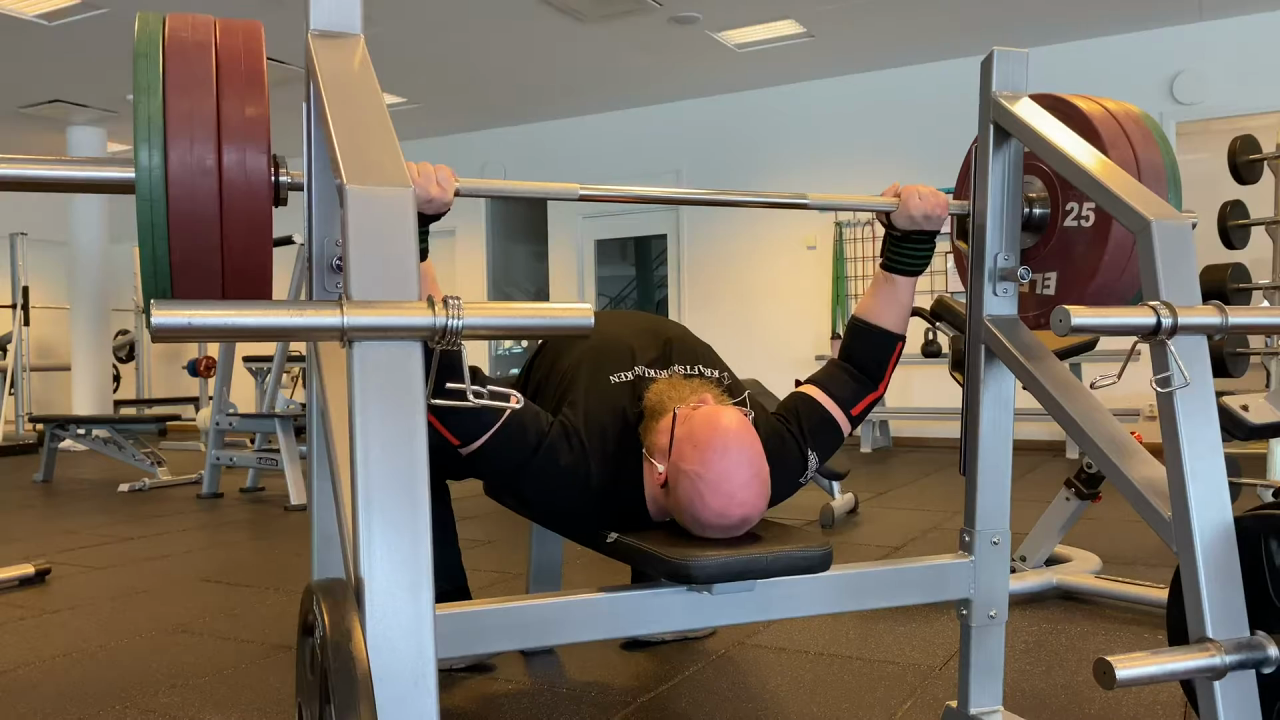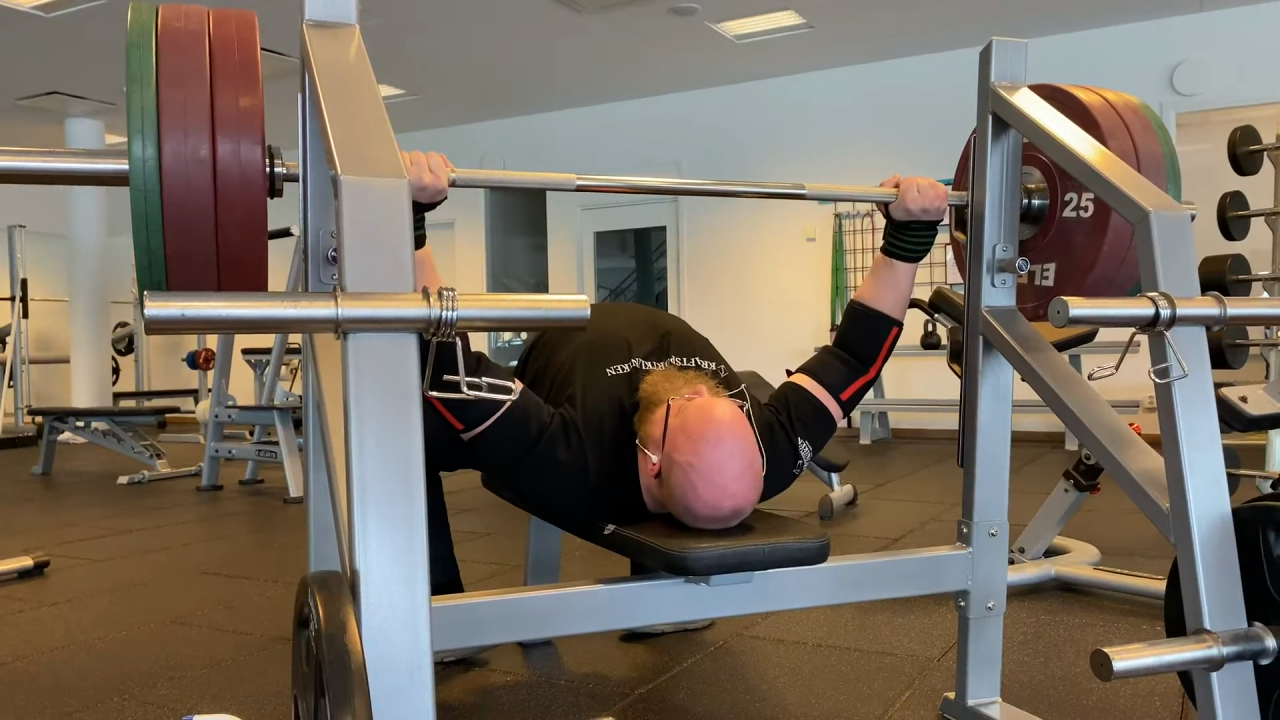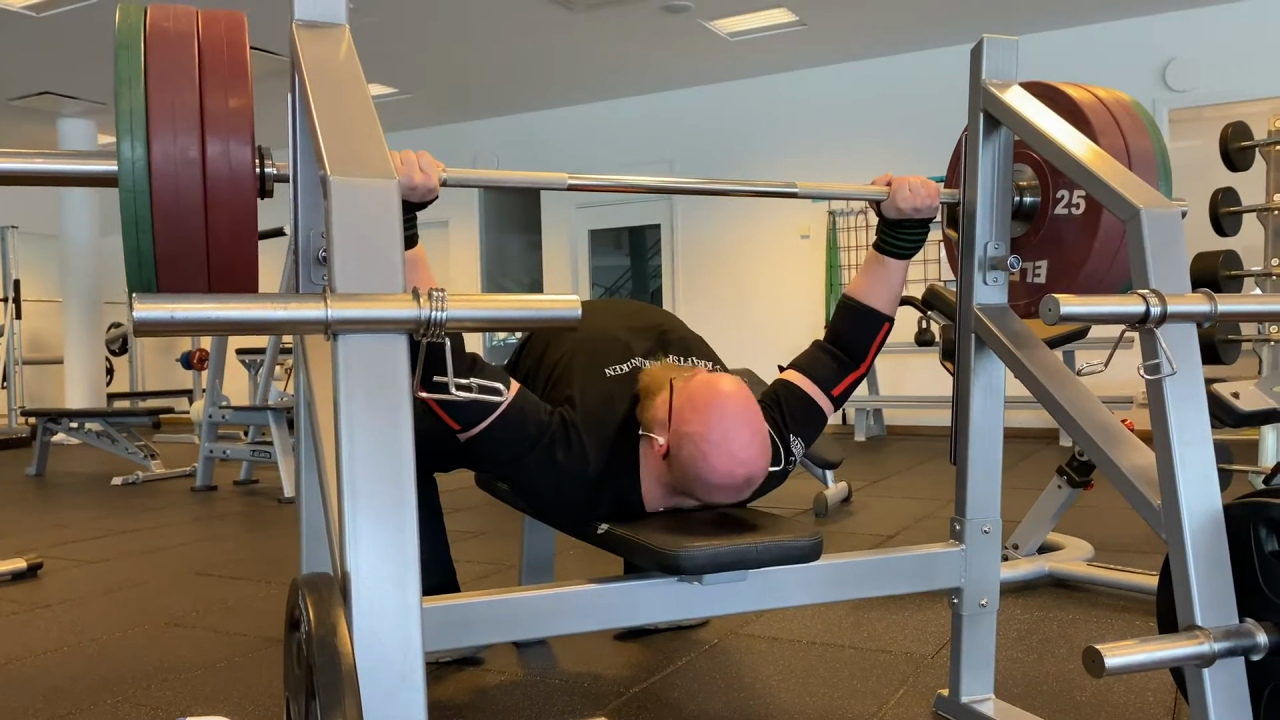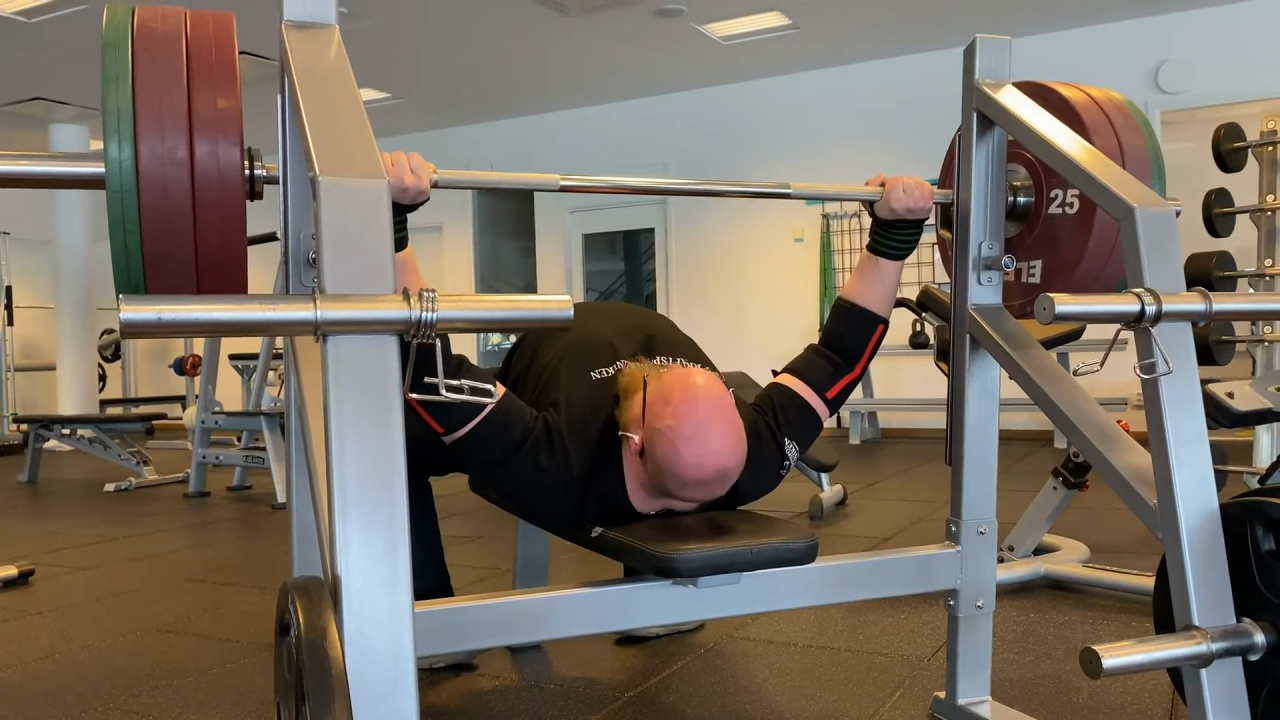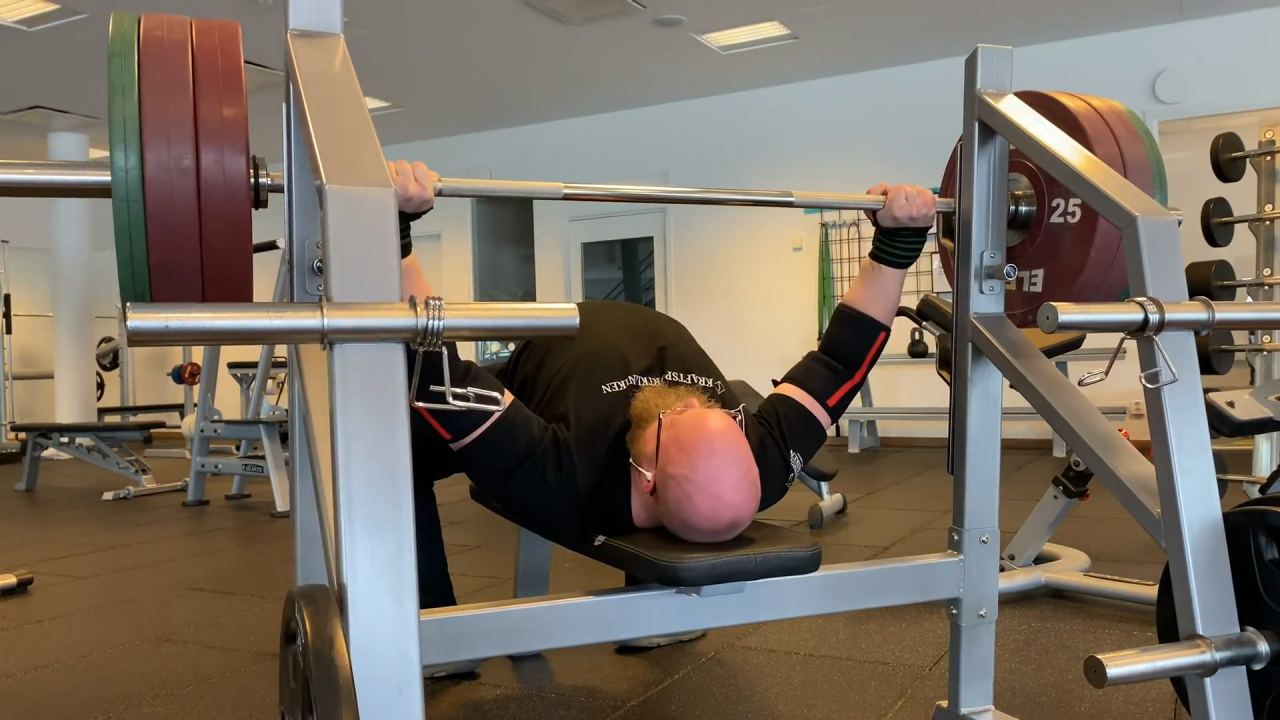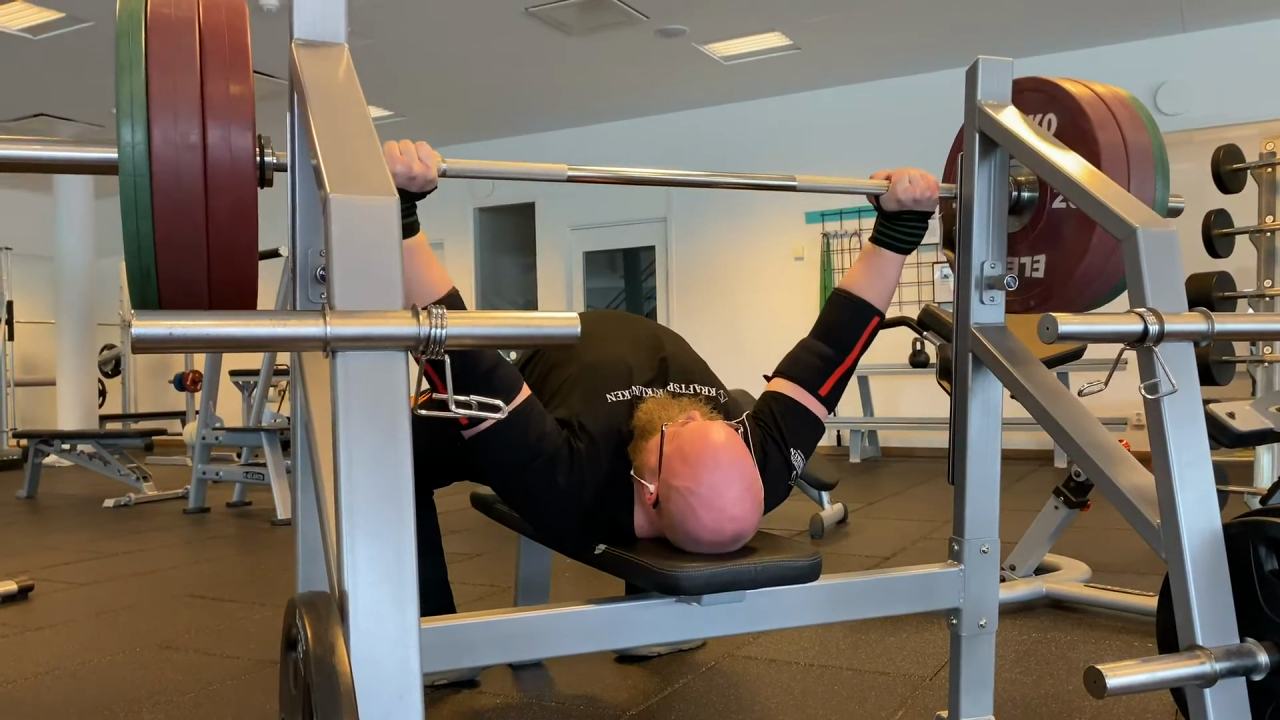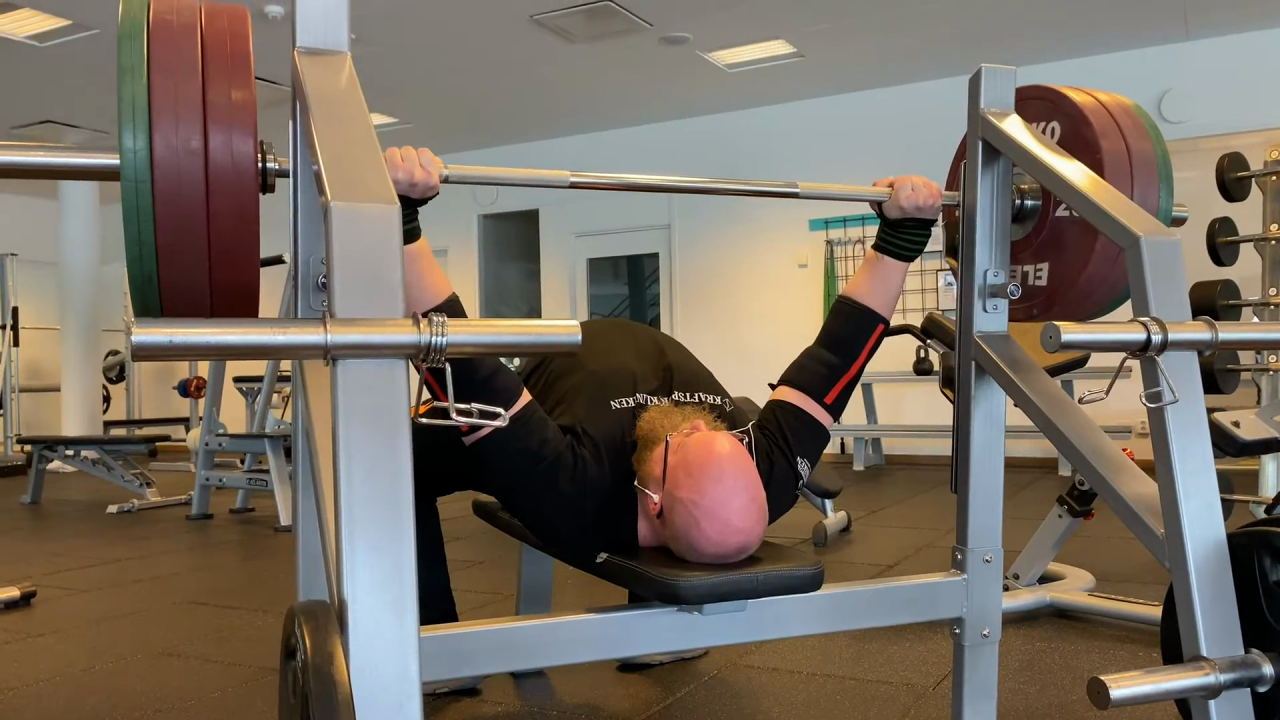
dt=0.7s
person 1, frame 1
left shoulder: (570, 473)
right shoulder: (778, 464)
left elbow: (440, 380)
right elbow: (864, 368)
left wrist: (416, 227)
right wrist: (911, 242)
person 1, frame 2
left shoulder: (568, 468)
right shoulder: (772, 458)
left elbow: (443, 365)
right elbow: (856, 356)
left wrist: (413, 216)
right wrist: (910, 235)
person 1, frame 3
left shoulder: (567, 469)
right shoulder: (762, 459)
left elbow: (439, 364)
right elbow: (846, 353)
left wrist: (404, 216)
right wrist: (902, 233)
person 1, frame 4
left shoulder: (553, 472)
right shoulder: (756, 461)
left elbow: (425, 366)
right elbow: (842, 355)
left wrist: (393, 220)
right wrist: (895, 233)
person 1, frame 5
left shoulder: (563, 485)
right shoulder: (766, 470)
left elbow: (434, 374)
right elbow: (843, 359)
left wrist: (395, 227)
right wrist: (899, 240)
person 1, frame 6
left shoulder: (566, 489)
right shoulder: (766, 471)
left elbow: (457, 357)
right elbow: (834, 348)
left wrist: (402, 209)
right wrist: (899, 228)
person 1, frame 7
left shoulder: (570, 498)
right shoulder: (772, 478)
left elbow: (456, 358)
right elbow: (839, 352)
left wrist: (403, 215)
right wrist: (902, 233)
